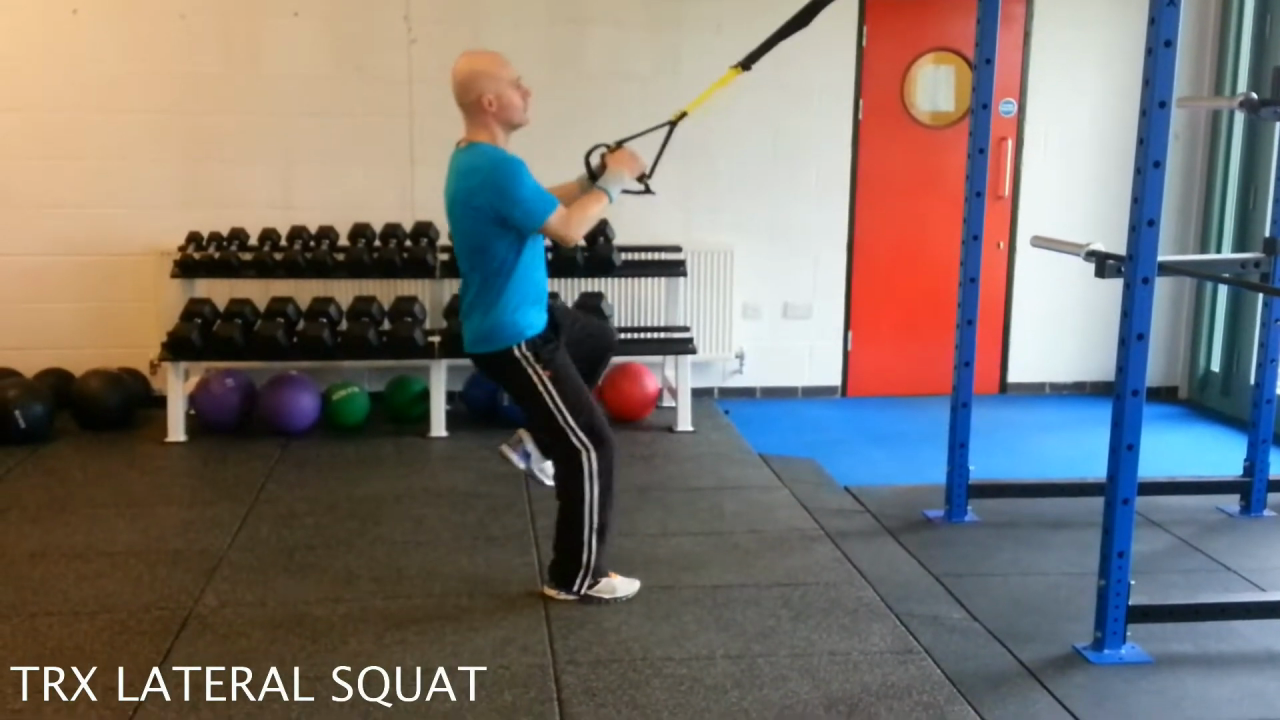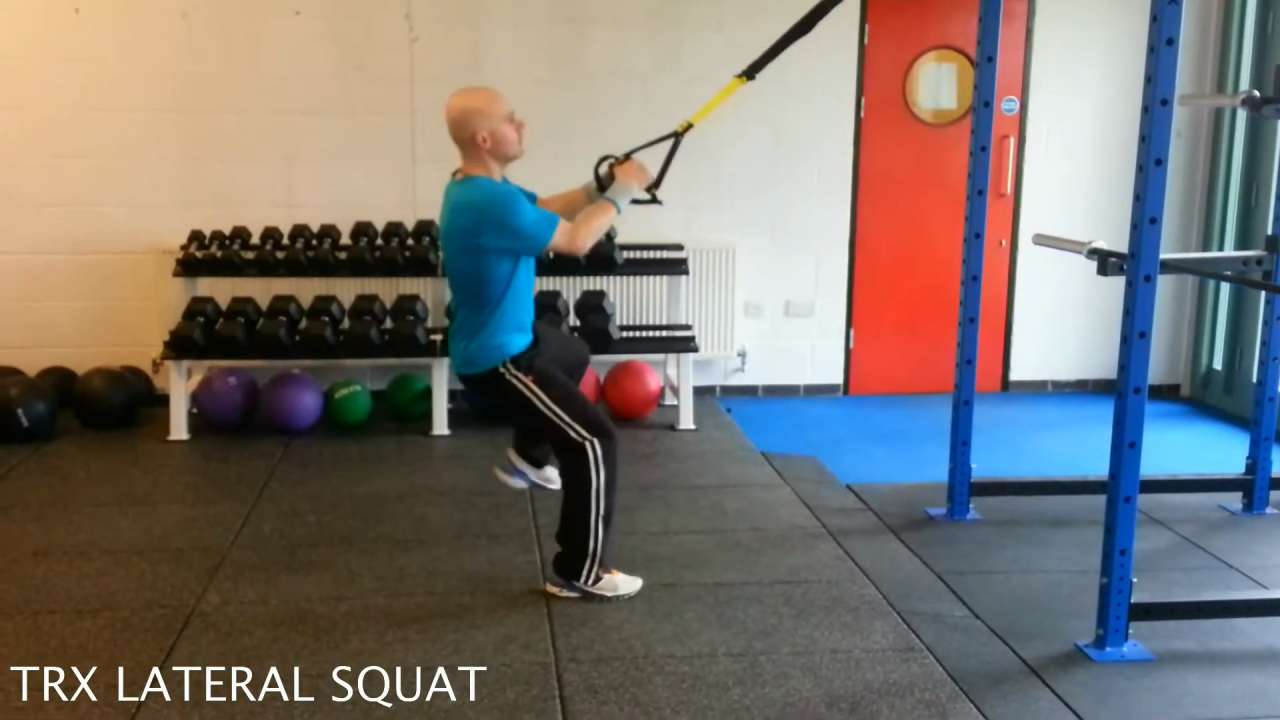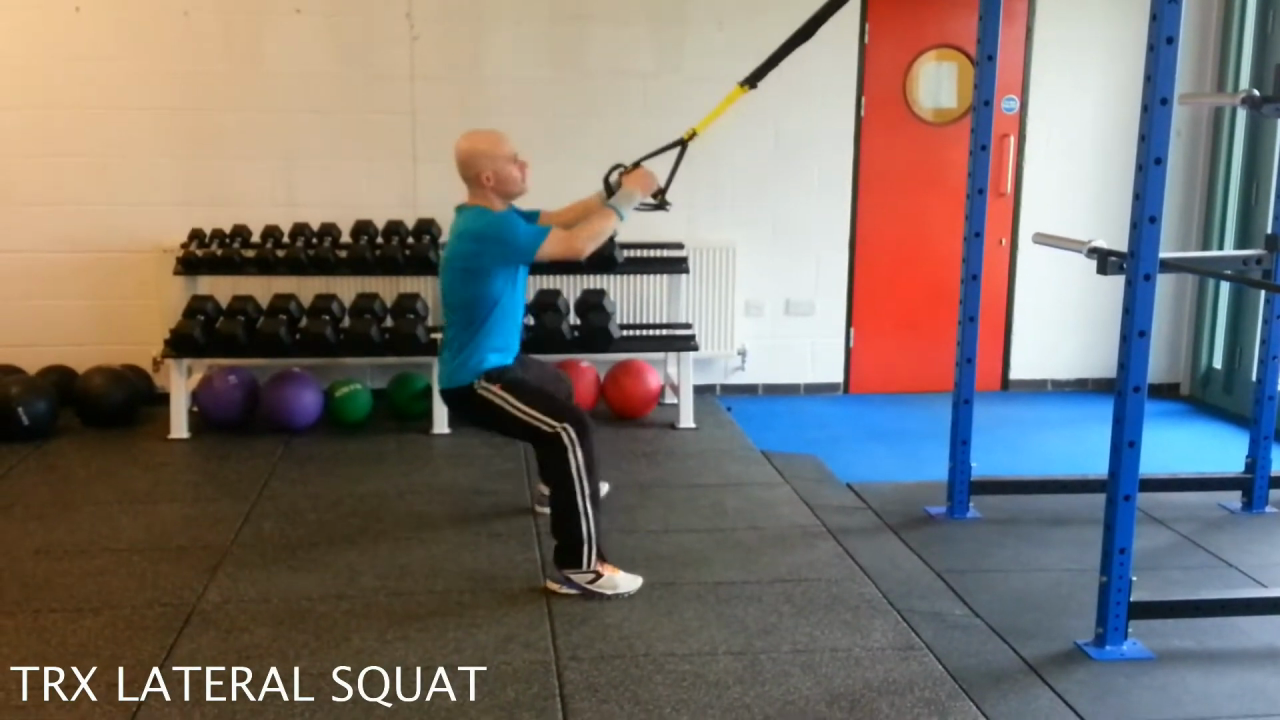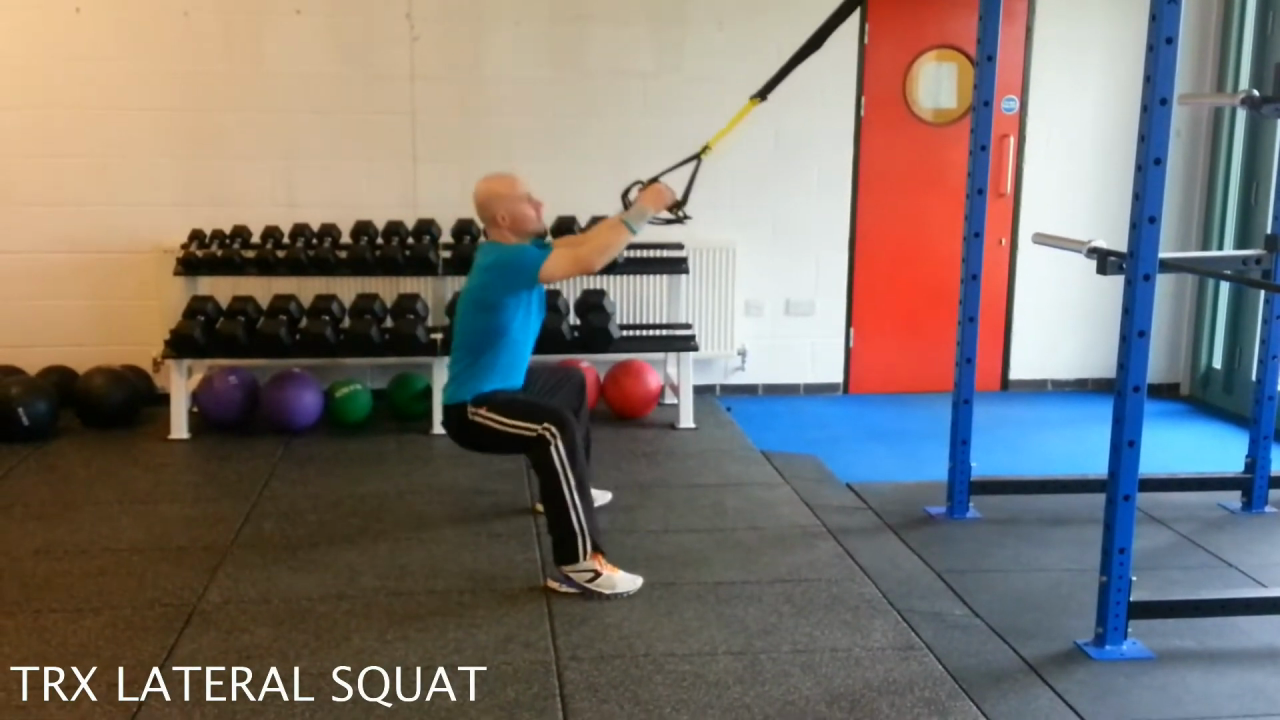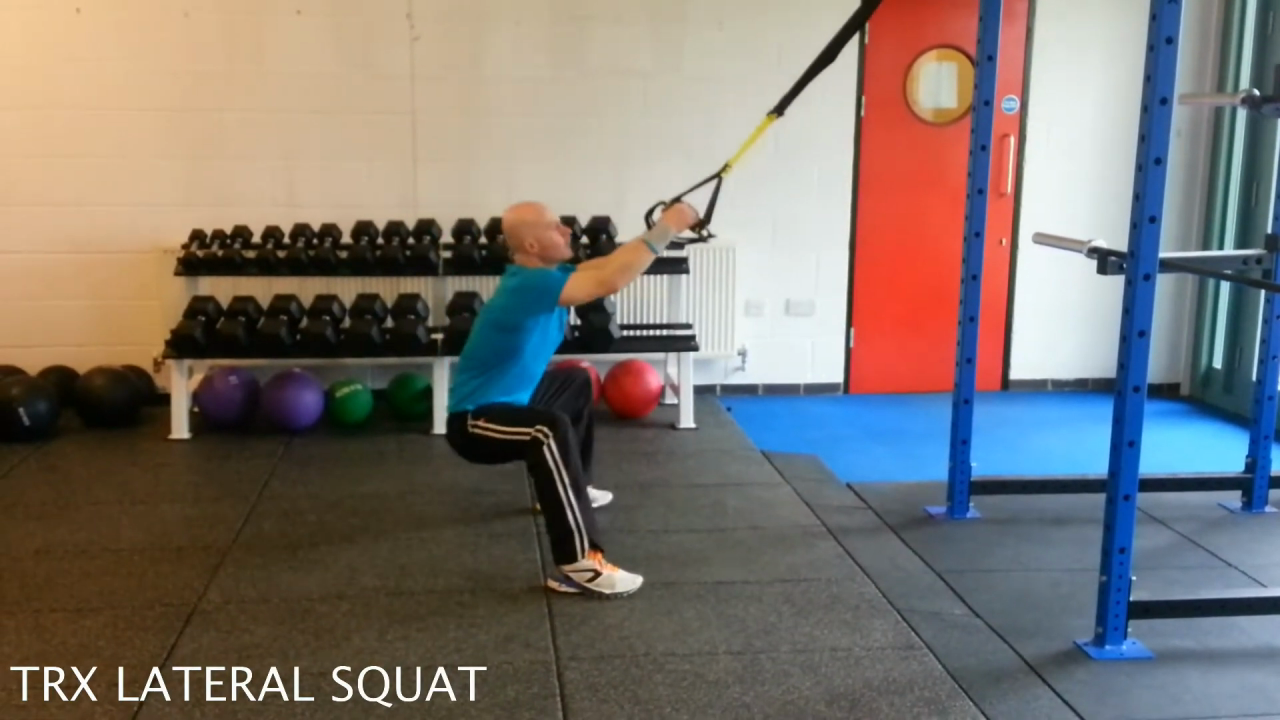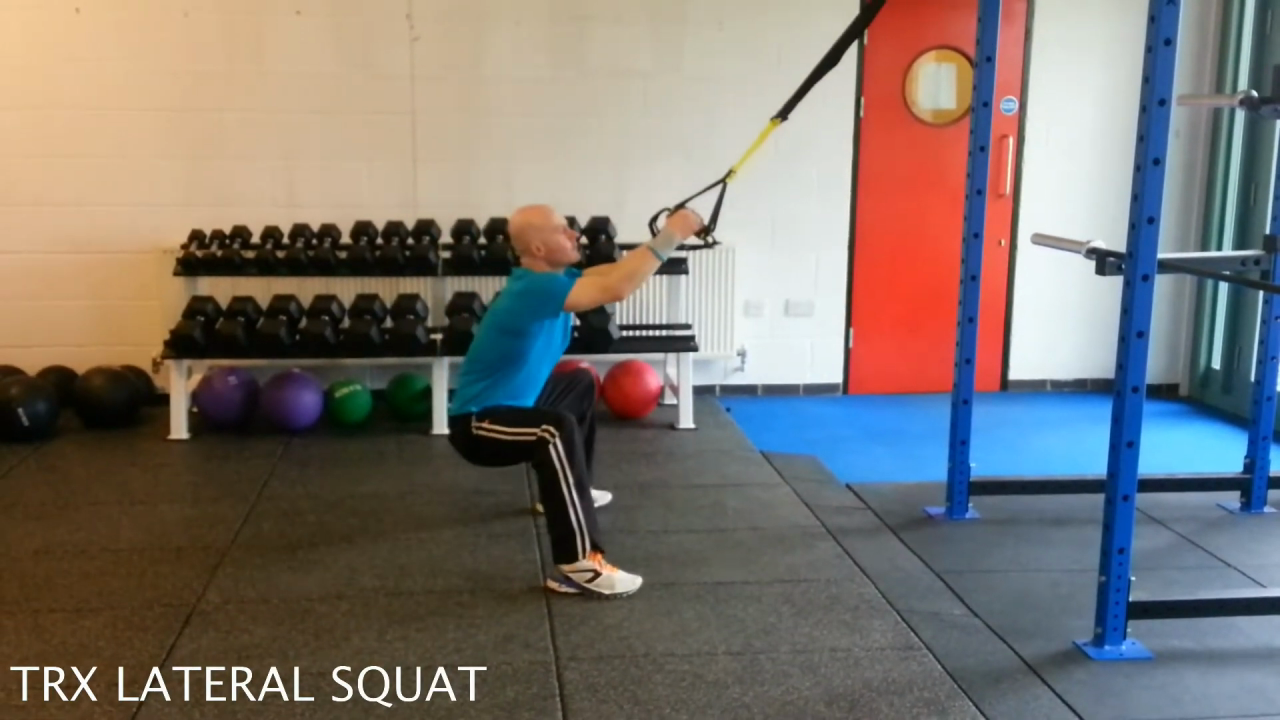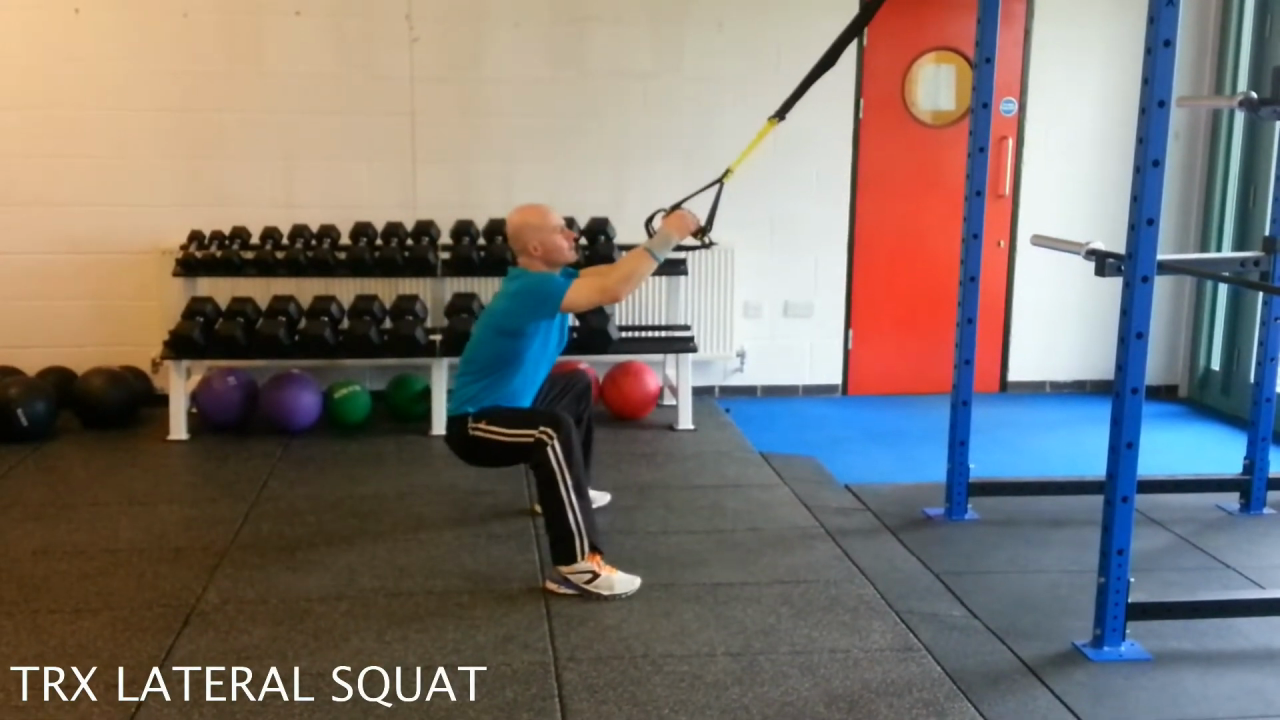
dt=0.3s
person 1, frame 1
left shoulder: (474, 159)
right shoulder: (495, 168)
left elbow: (539, 208)
right elbow: (567, 229)
left wrist: (593, 180)
right wrist: (614, 181)
left hip: (522, 317)
right hip: (511, 338)
left knee: (598, 341)
right knee: (590, 445)
left ankle: (537, 438)
right ankle: (575, 577)
person 1, frame 2
left shoulder: (484, 188)
right shoulder: (488, 203)
left elbow: (548, 209)
right elbow: (575, 240)
left wrist: (603, 183)
right wrist: (623, 191)
left hip: (503, 341)
right hip: (494, 359)
left knee: (573, 355)
right knee: (595, 438)
left ankle: (528, 457)
right ankle: (577, 574)
person 1, frame 3
left shoulder: (491, 217)
right shoulder: (487, 229)
left elbow: (557, 220)
right elbow: (574, 244)
left wrist: (613, 192)
right wrist: (627, 198)
left hip: (492, 362)
right hip: (476, 379)
left knee: (557, 386)
right knee: (572, 430)
left ankle: (559, 488)
right ankle: (578, 568)
person 1, frame 4
left shoulder: (517, 251)
right shoulder: (504, 262)
left elbow: (580, 243)
right elbow: (587, 259)
left wrist: (638, 209)
right wrist: (642, 210)
left hip: (501, 386)
right hip: (471, 408)
left knee: (571, 381)
right knee: (556, 427)
left ankle: (567, 488)
right ankle: (578, 566)
person 1, frame 5
left shoulder: (542, 274)
right shoulder: (529, 285)
left elbow: (604, 265)
right elbow: (610, 280)
left wrist: (661, 230)
right wrist: (665, 229)
left hip: (506, 400)
right hip: (474, 420)
left knee: (576, 383)
right knee: (551, 430)
left ankle: (569, 488)
right ankle: (578, 565)
person 1, frame 6
left shoulder: (549, 278)
right shoulder: (534, 289)
left elbow: (611, 272)
right elbow: (616, 288)
left wrist: (667, 237)
right wrist: (670, 236)
left hip: (509, 402)
right hip: (477, 422)
left knee: (581, 384)
right knee: (557, 428)
left ankle: (570, 489)
right ankle: (577, 566)
person 1, frame 7
left shoulder: (544, 278)
right shoulder: (531, 289)
left elbow: (608, 273)
right elbow: (613, 289)
left wrist: (662, 237)
right wrist: (667, 237)
left hip: (505, 402)
right hip: (473, 423)
left knee: (577, 386)
right knee: (554, 430)
left ankle: (568, 490)
right ankle: (576, 567)
